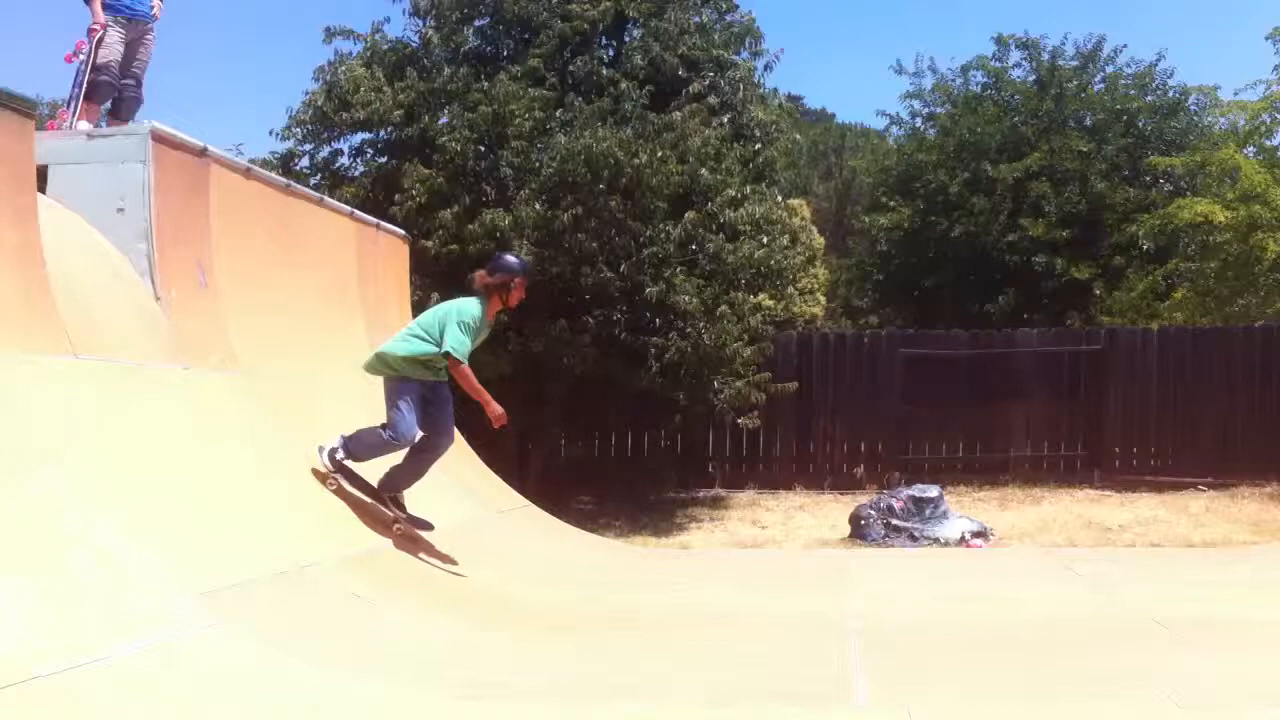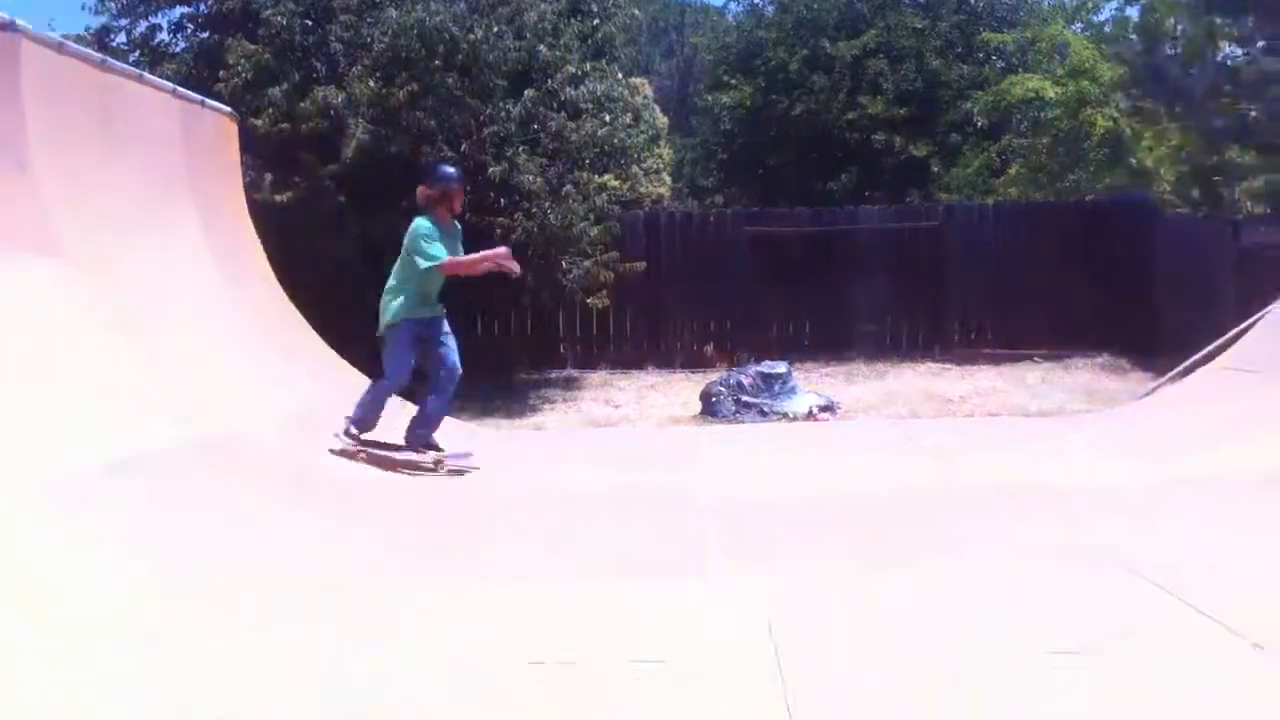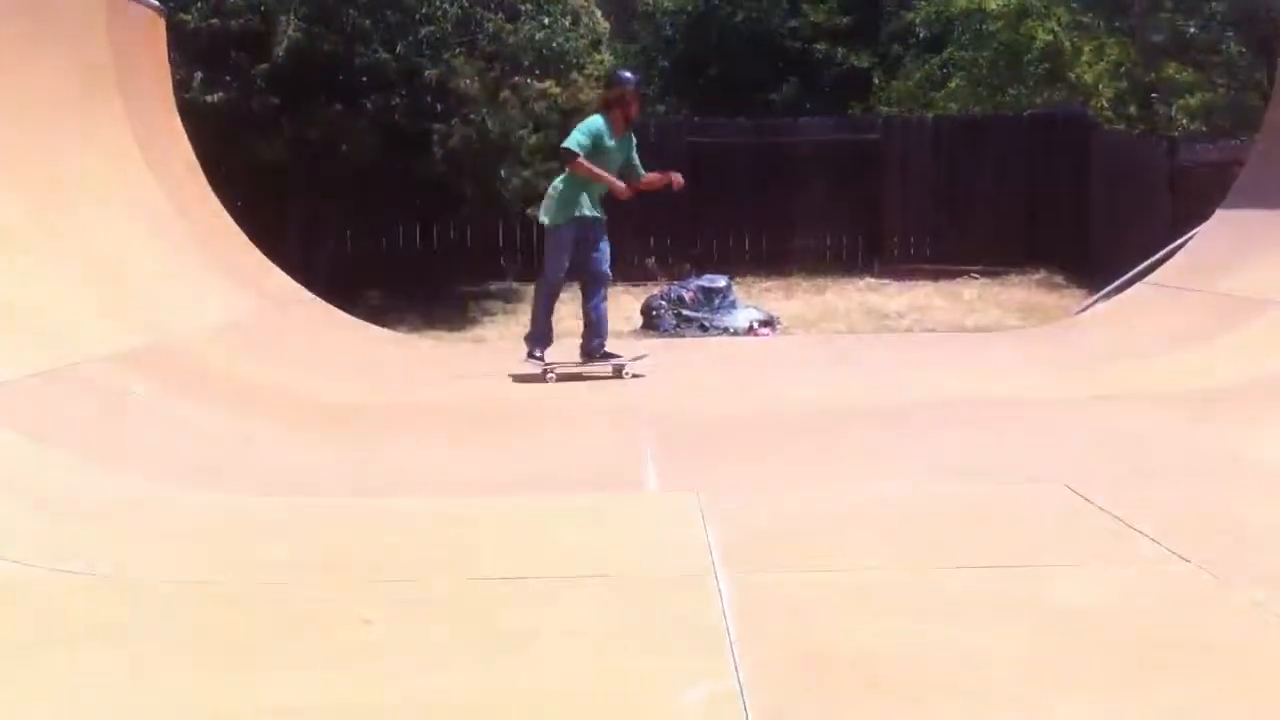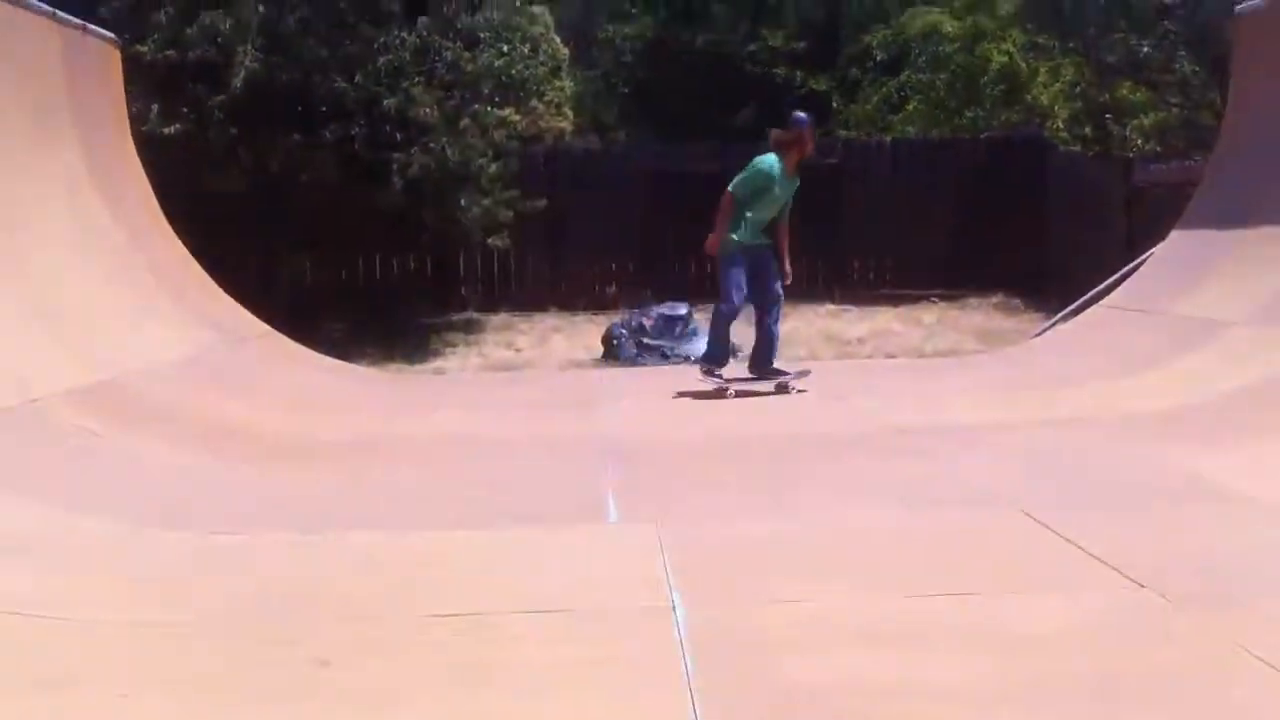
dt=0.3s
person 1, frame 1
left shoulder: (489, 318)
right shoulder: (467, 312)
right elbow: (456, 365)
right wrist: (489, 404)
left hip: (432, 371)
right hip: (405, 366)
left knee: (442, 437)
right knee: (403, 434)
left ankle: (391, 487)
right ankle: (343, 448)
person 1, frame 2
left shoulder: (452, 228)
right shoulder: (422, 228)
left elbow: (461, 267)
right elbow: (447, 266)
left wrist: (495, 263)
right wrist: (491, 255)
left hip: (430, 309)
right hip: (403, 309)
left knee: (451, 371)
right knee: (397, 375)
left ankle: (420, 435)
right ankle: (356, 425)
person 1, frame 3
left shoulder: (627, 139)
right shoulder: (594, 126)
left elbow: (638, 181)
right elbow: (572, 158)
left wrist: (666, 178)
right wrist: (610, 180)
left hip: (591, 212)
right hip: (565, 209)
left knee: (597, 277)
right knee: (553, 276)
left ankle: (594, 347)
right ankle: (537, 343)
person 1, frame 4
left shoulder: (792, 178)
right shoulder: (766, 165)
left elbow: (782, 221)
right elbow: (730, 195)
left wrist: (785, 260)
right wrist: (717, 234)
left hip: (757, 240)
right hip: (733, 239)
left knee: (771, 298)
right knee: (732, 302)
left ankle: (763, 364)
right ankle: (712, 361)
